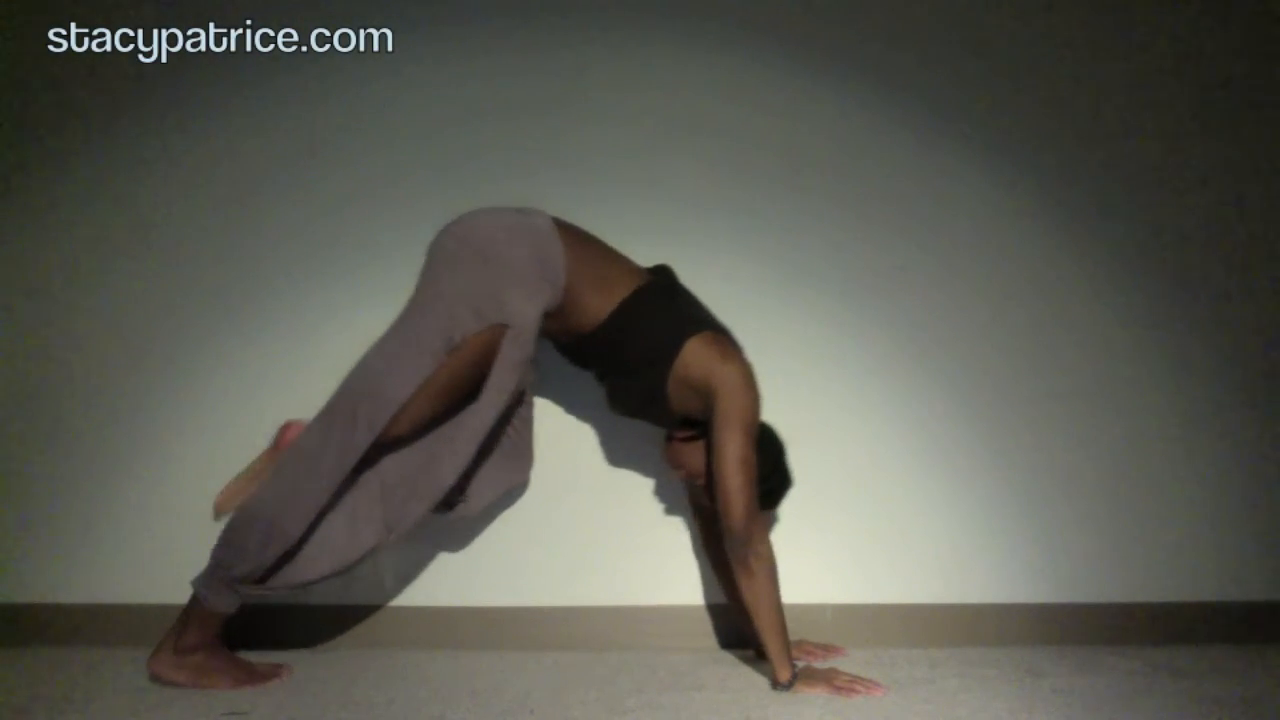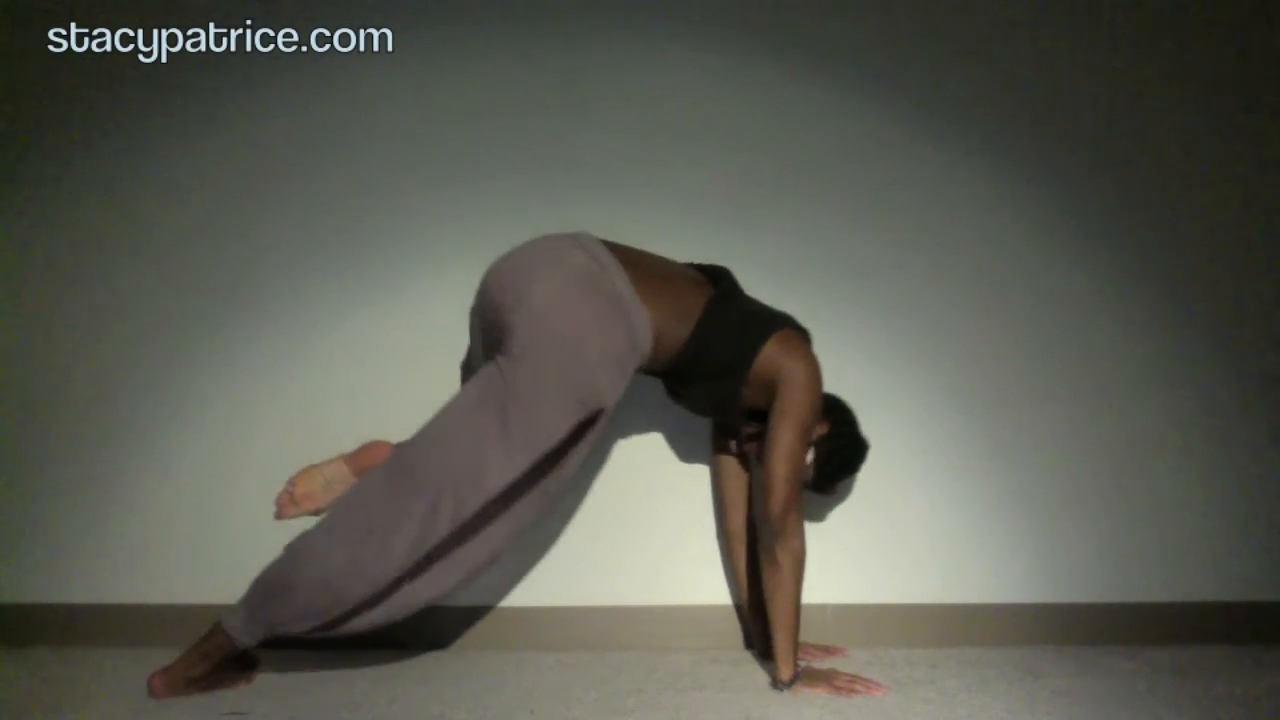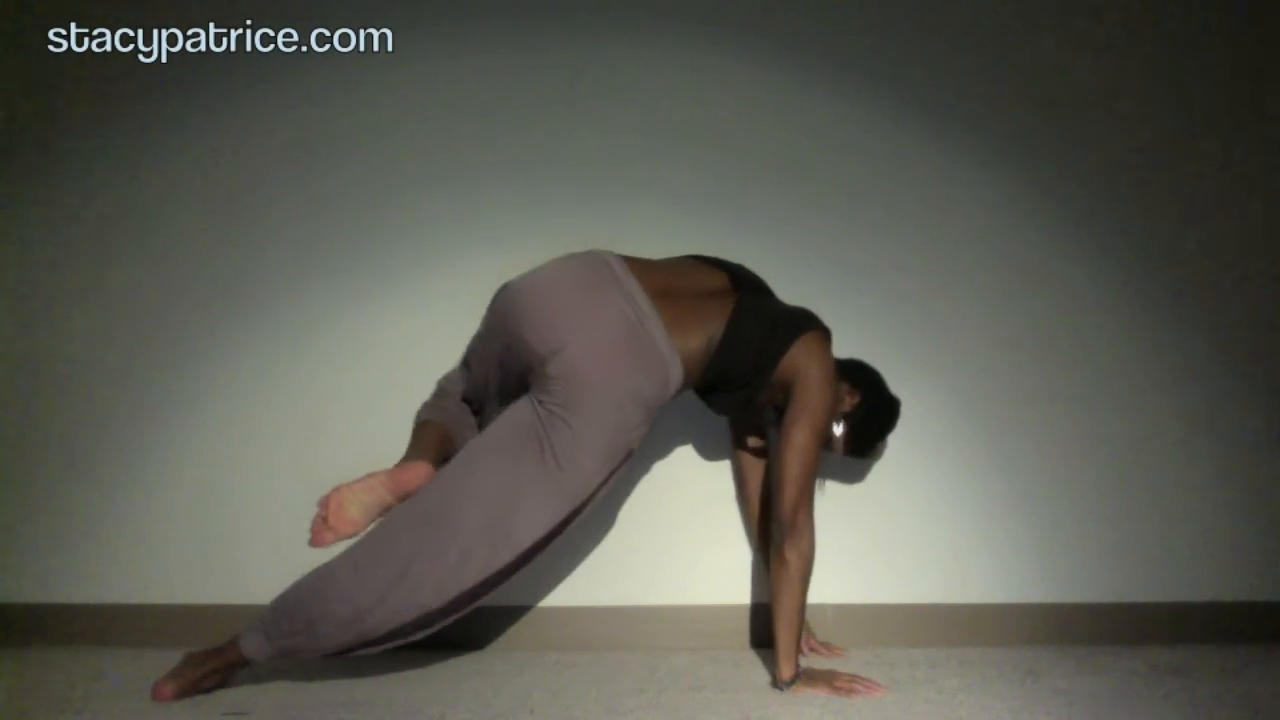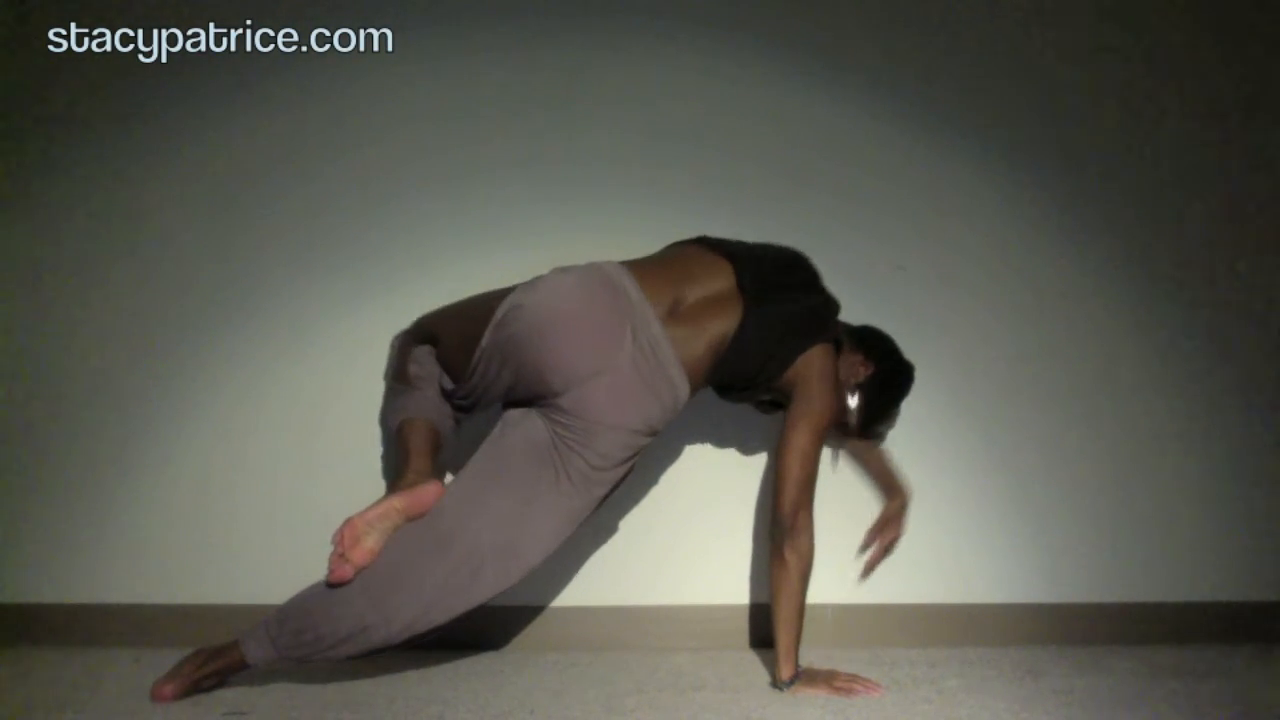
dt=1s
person 1, frame 1
left shoulder: (697, 399)
right shoulder: (726, 382)
left elbow: (716, 526)
right elbow: (742, 534)
left wrist: (770, 641)
right wrist: (787, 671)
left hip: (510, 277)
right hip: (503, 263)
left knee: (490, 471)
right knee: (358, 444)
left ankle: (314, 453)
right ankle: (188, 641)
person 1, frame 2
left shoulder: (744, 378)
right shoulder: (795, 372)
left elbow: (737, 513)
right elbow: (777, 527)
left wrist: (766, 632)
right wrist: (789, 667)
left hip: (540, 271)
right hip: (576, 325)
left knee: (490, 440)
right knee: (434, 498)
left ankle: (386, 463)
right ankle: (211, 653)
person 1, frame 3
left shoulder: (762, 334)
right shoulder: (813, 369)
left elbow: (754, 484)
right elbow: (790, 525)
left wrist: (788, 615)
right wrist: (790, 668)
left hip: (562, 286)
right hip: (608, 378)
left knee: (472, 393)
right knee: (449, 538)
left ankle: (417, 465)
right ankle: (238, 650)
person 1, frame 4
left shoulder: (792, 278)
right shoulder: (821, 364)
right elbow: (791, 526)
left wrist: (890, 482)
right wrist: (790, 669)
left hip: (574, 305)
right hip: (615, 406)
left knee: (419, 349)
right knee: (450, 556)
left ankle: (414, 478)
right ankle: (238, 653)
